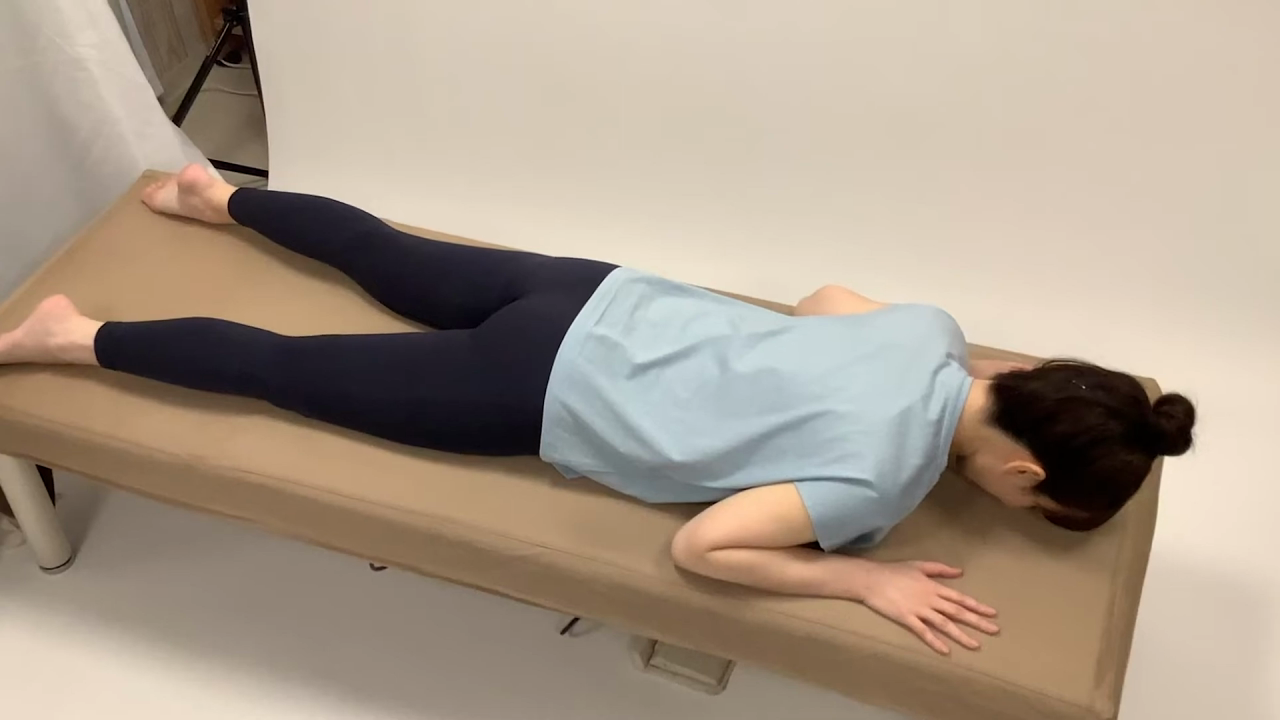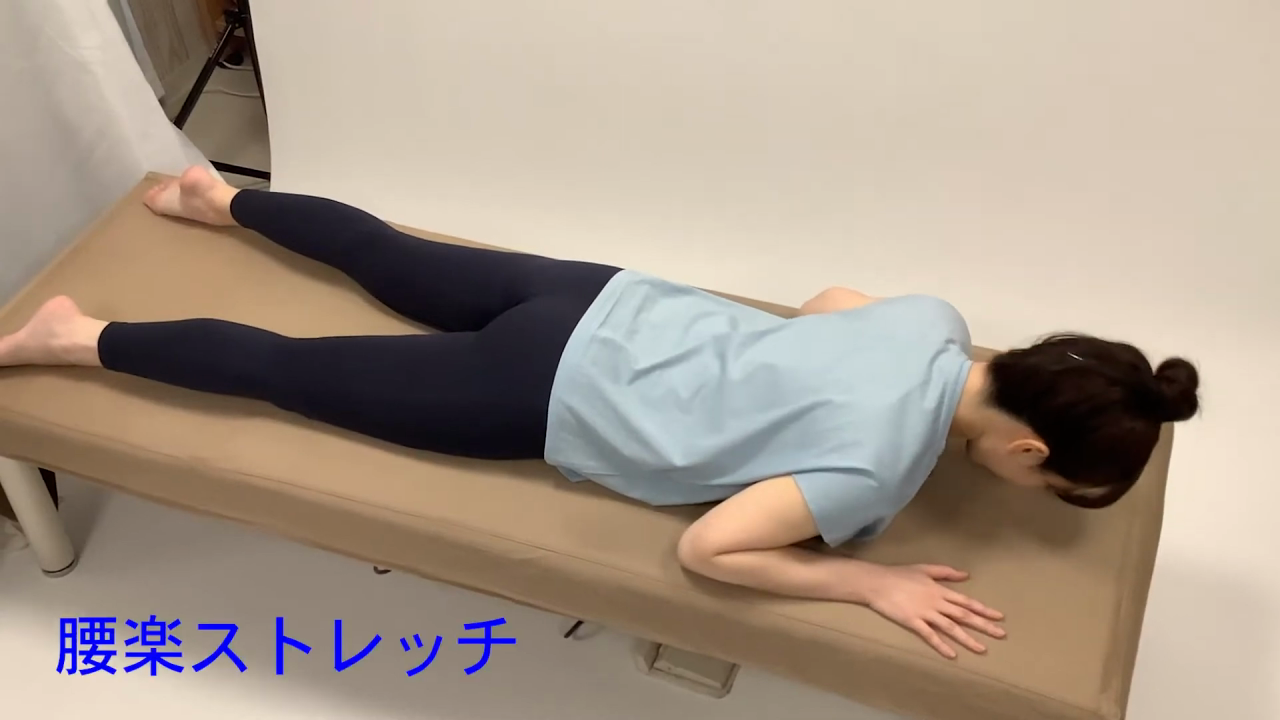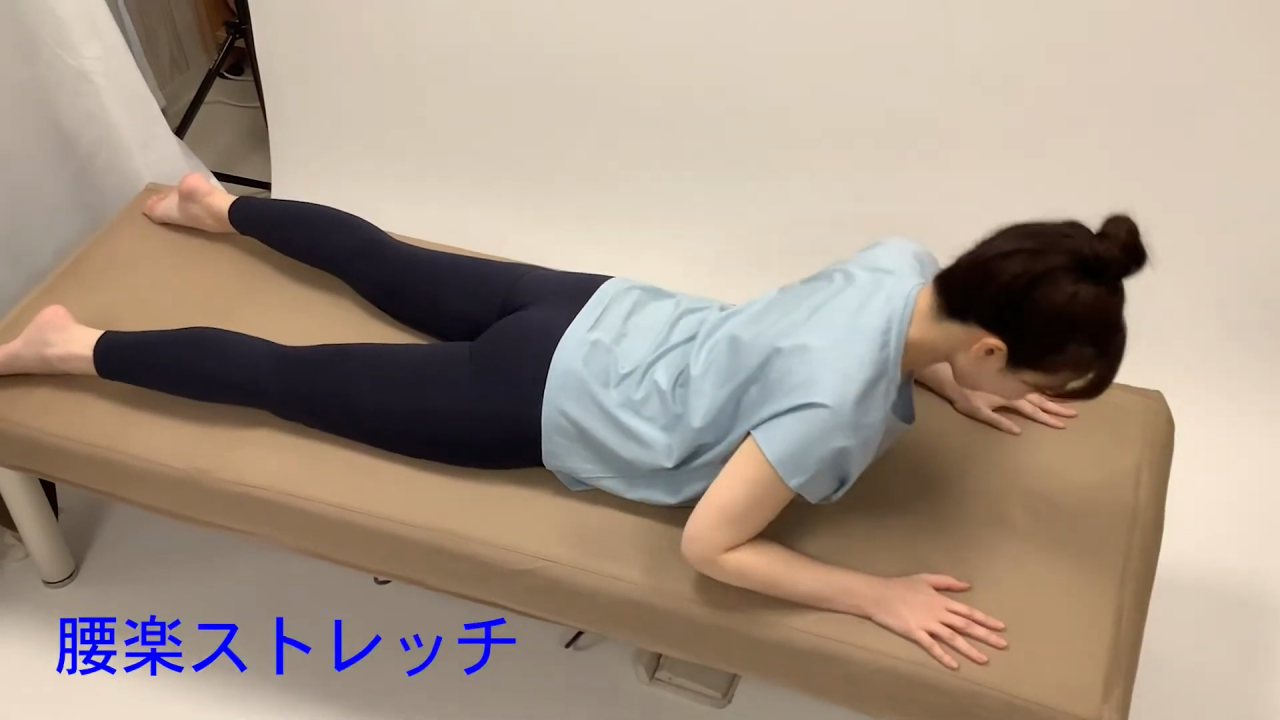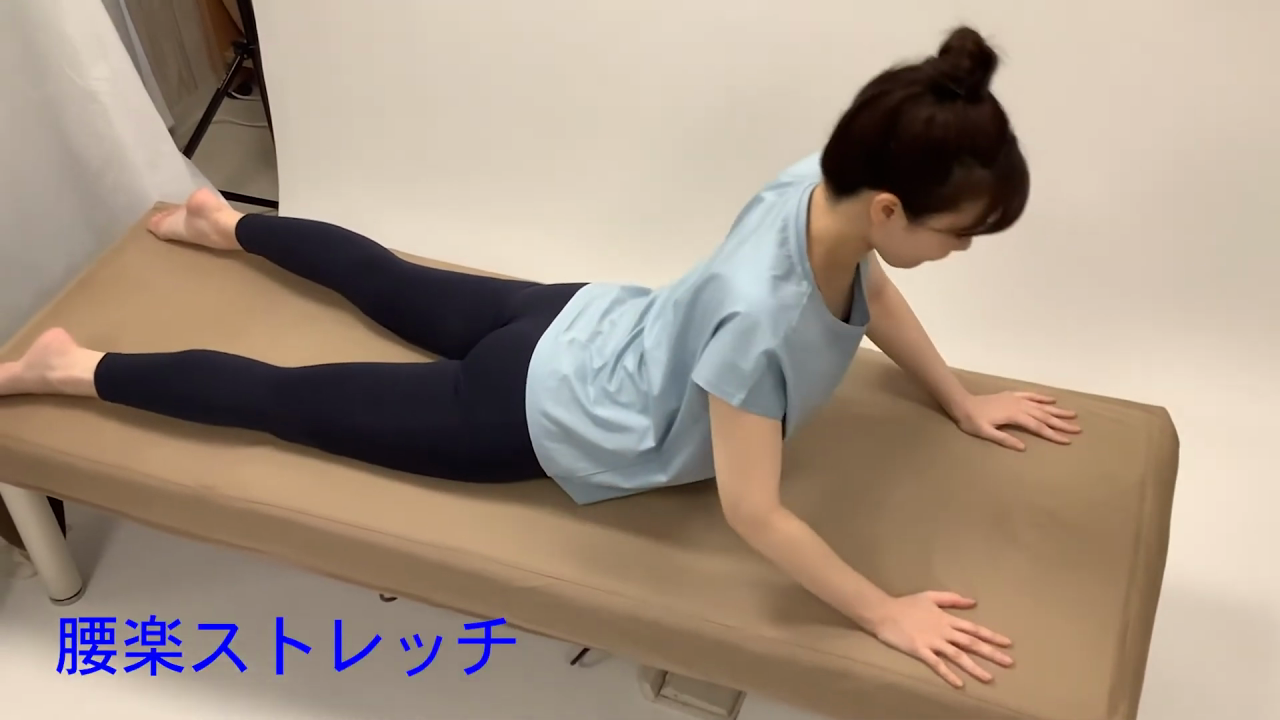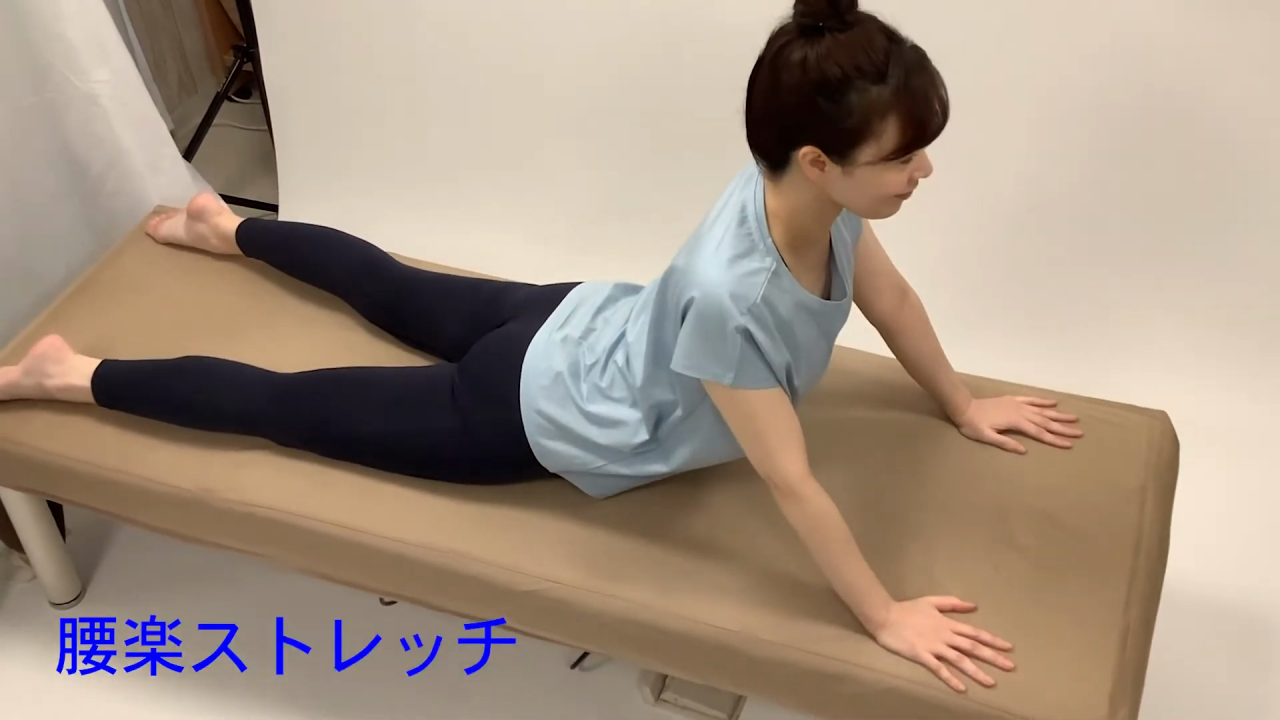
dt=1s
person 1, frame 1
left shoulder: (934, 332)
right shoulder: (884, 471)
right elbow: (699, 546)
right wrist: (866, 581)
left hip: (601, 303)
right hip: (549, 392)
left knee: (393, 263)
right knee: (293, 371)
left ankle: (217, 198)
person 1, frame 2
left shoulder: (940, 321)
right shoulder: (881, 462)
right elbow: (705, 550)
right wrist: (874, 586)
left hip: (606, 308)
right hip: (554, 396)
left knee: (395, 264)
right knee: (295, 373)
left ankle: (218, 199)
person 1, frame 3
left shoulder: (907, 263)
right shoulder: (836, 407)
right elbow: (709, 548)
left wrist: (957, 391)
right wrist: (881, 599)
left hip: (597, 316)
right hip: (548, 404)
left knee: (390, 269)
right knee: (292, 379)
left ankle: (215, 206)
person 1, frame 4
left shoulder: (827, 186)
right shoulder: (760, 313)
left elbow: (871, 296)
right elbow: (755, 515)
left wrist: (961, 402)
right wrist: (886, 615)
left hip: (586, 325)
right hip: (540, 413)
left knee: (391, 284)
right knee: (290, 400)
left ankle: (224, 222)
person 1, frame 5
left shoulder: (818, 190)
right shoulder: (730, 293)
left elbow: (888, 296)
right elbow: (790, 486)
left wrist: (964, 406)
right wrist: (885, 618)
left hip: (578, 324)
right hip: (538, 410)
left knee: (395, 290)
right knee: (287, 405)
left ankle: (224, 227)
